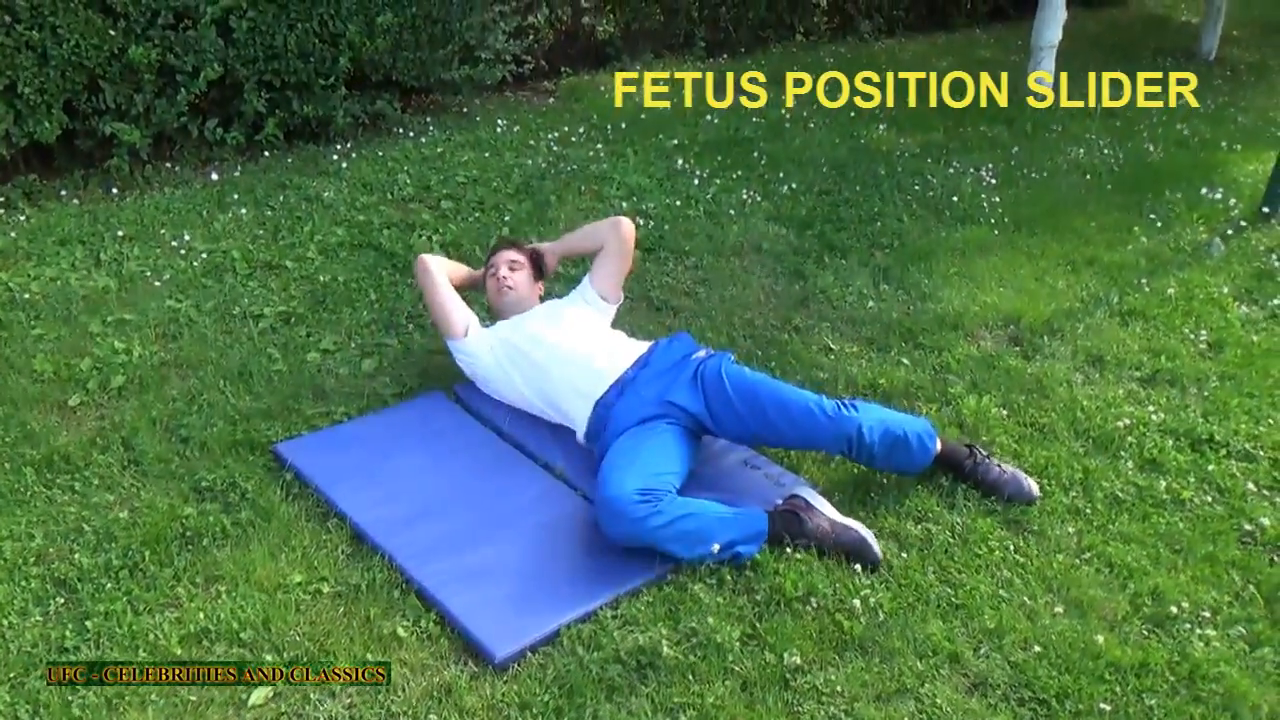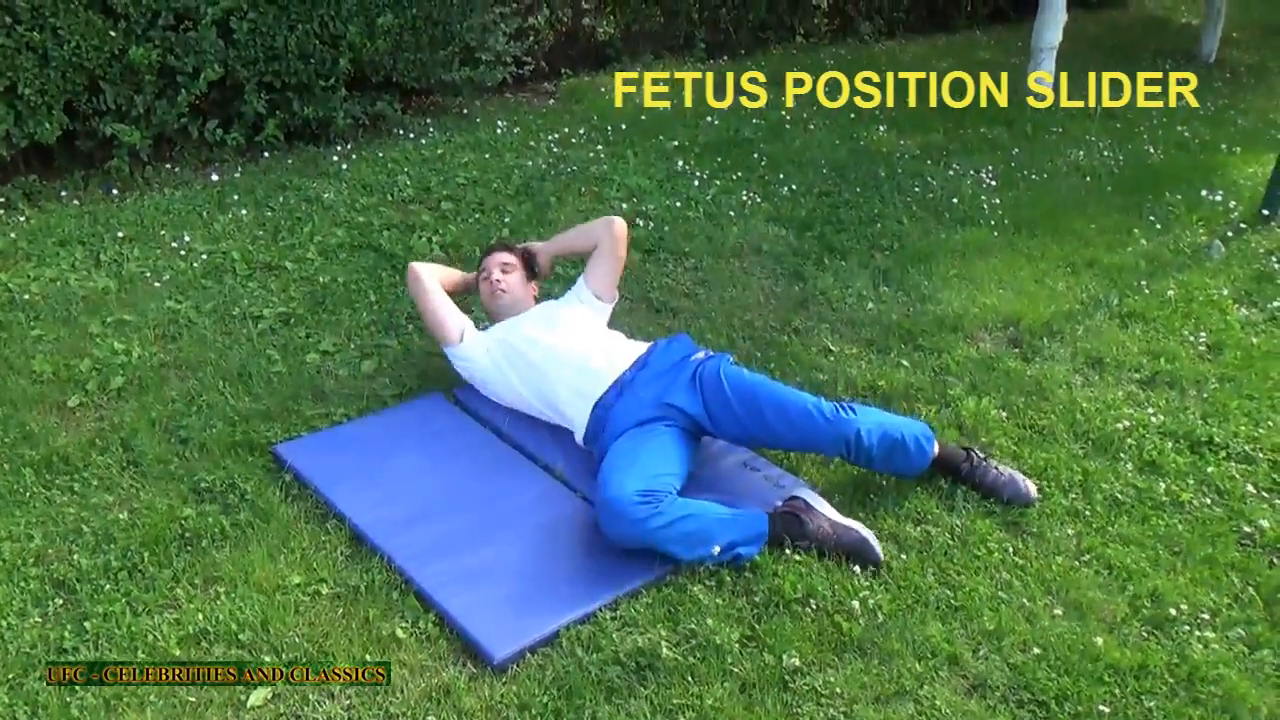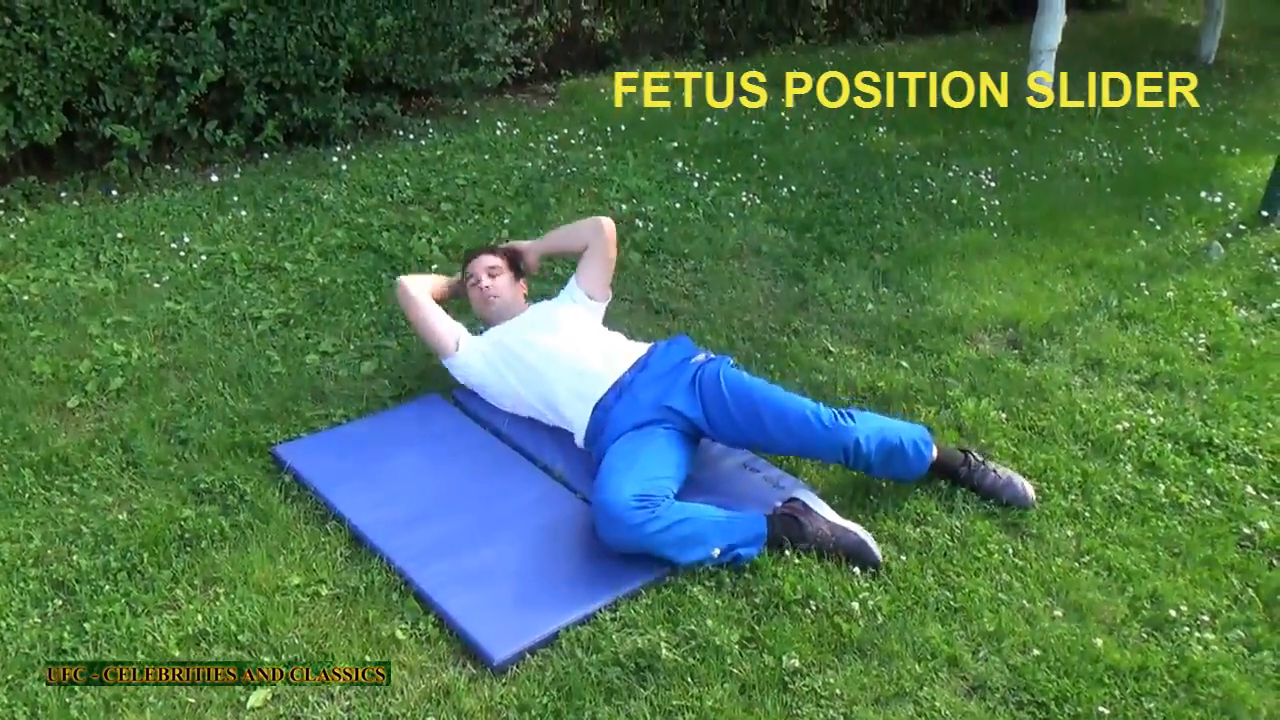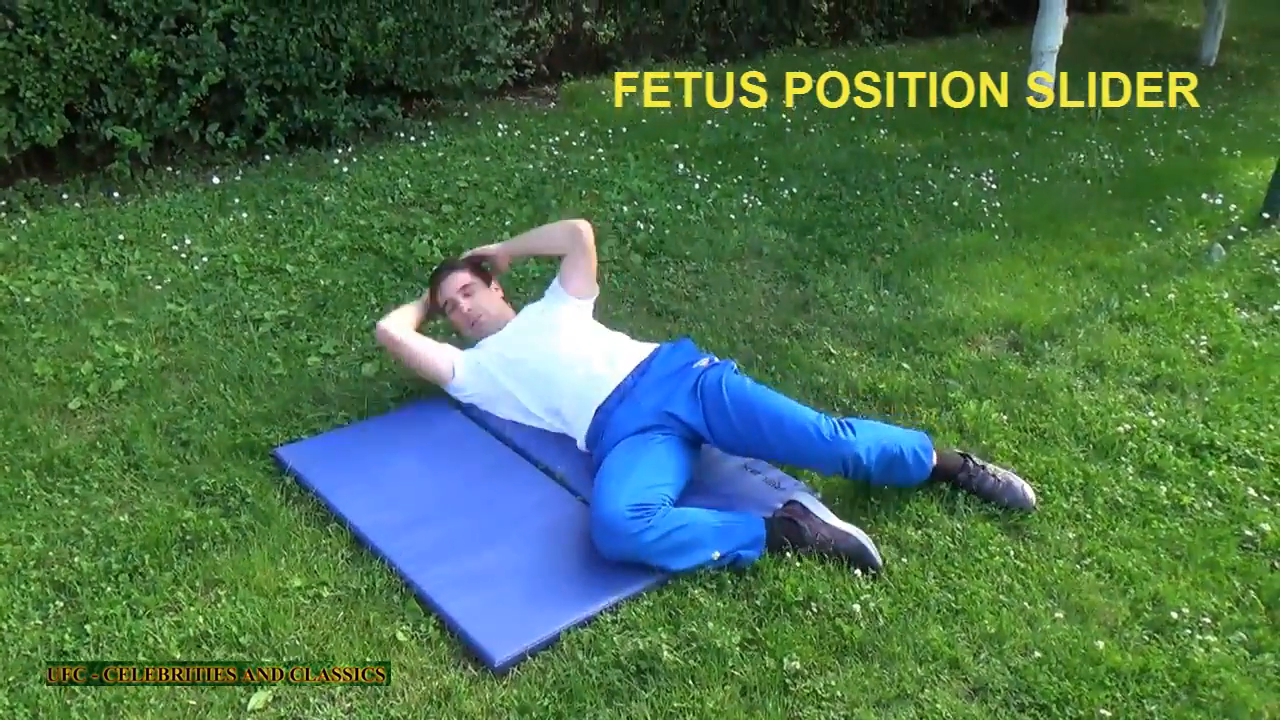
dt=0.1s
person 1, frame 1
left shoulder: (576, 305)
right shoulder: (482, 351)
left elbow: (621, 228)
right elbow: (428, 265)
left wrist: (548, 249)
right wrist: (476, 272)
left hip: (675, 368)
right hip: (625, 425)
left knee: (832, 420)
right knee: (623, 511)
left ankle: (956, 457)
right ankle: (787, 525)
person 1, frame 2
left shoulder: (573, 304)
right shoulder: (478, 355)
left elbow: (613, 229)
right elbow: (420, 276)
left wrist: (542, 249)
right wrist: (467, 275)
left hip: (676, 370)
right hip: (625, 425)
left knee: (831, 421)
right knee: (623, 513)
left ankle: (952, 459)
right ankle: (787, 525)
person 1, frame 3
left shoulder: (566, 305)
right shoulder: (475, 358)
left elbow: (601, 229)
right elbow: (408, 287)
left wrist: (528, 249)
right wrist: (454, 280)
left hip: (674, 371)
right hip: (624, 428)
left knee: (829, 429)
right knee: (620, 517)
left ankle: (949, 462)
right ankle: (787, 528)
person 1, frame 4
left shoulder: (555, 306)
right shoulder: (471, 370)
left elbow: (579, 232)
right elbow: (390, 333)
left wrist: (496, 252)
right wrist: (427, 302)
left hip: (676, 374)
right hip: (625, 431)
left knee: (830, 441)
right knee: (618, 528)
left ankle: (950, 464)
right ankle: (784, 530)
